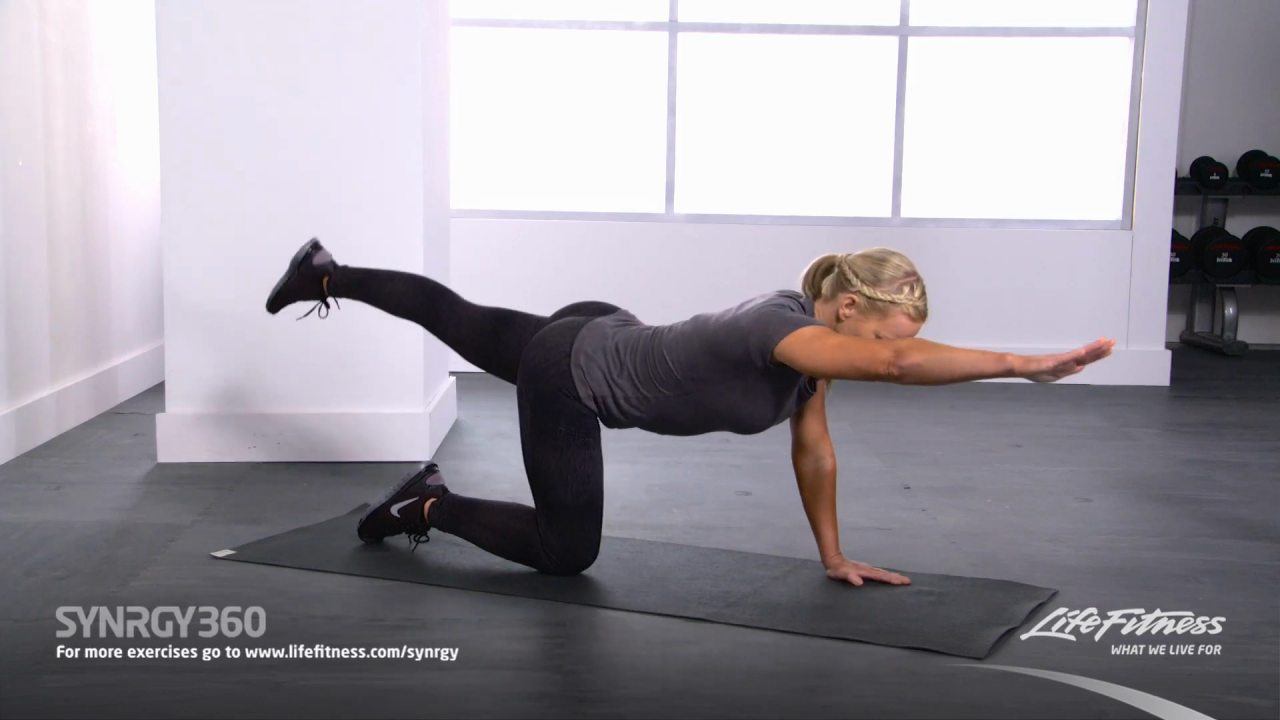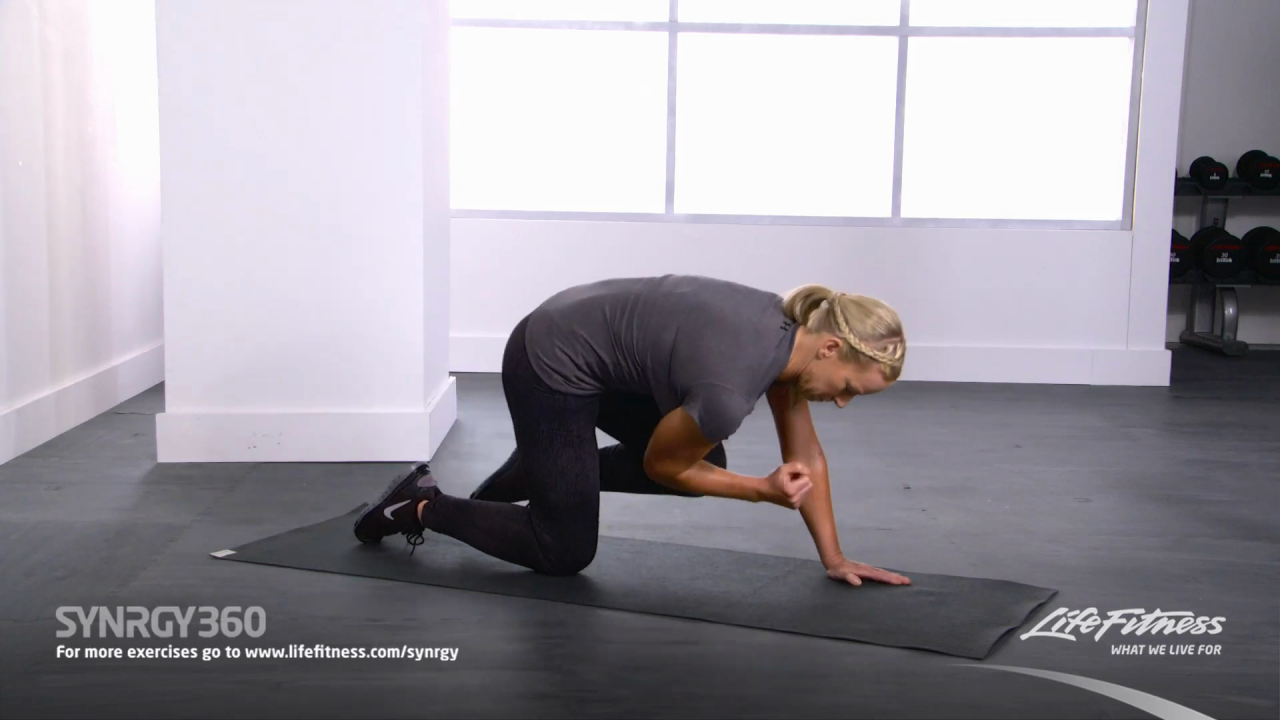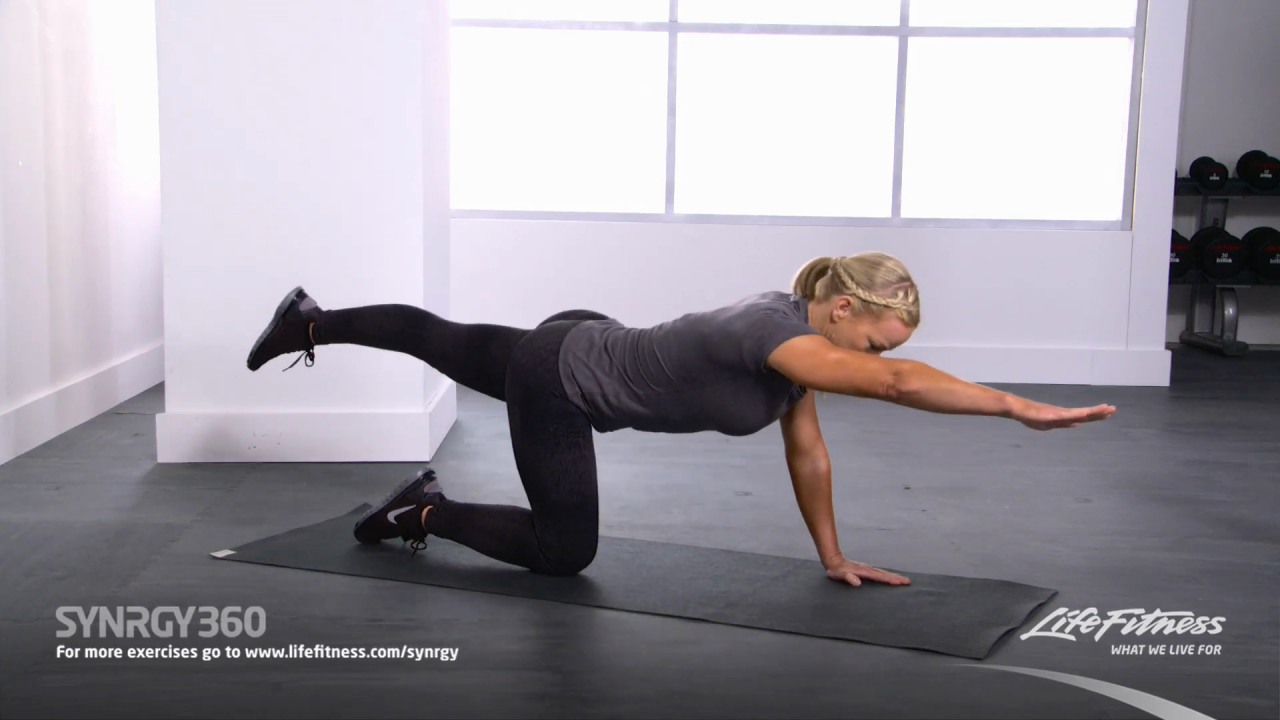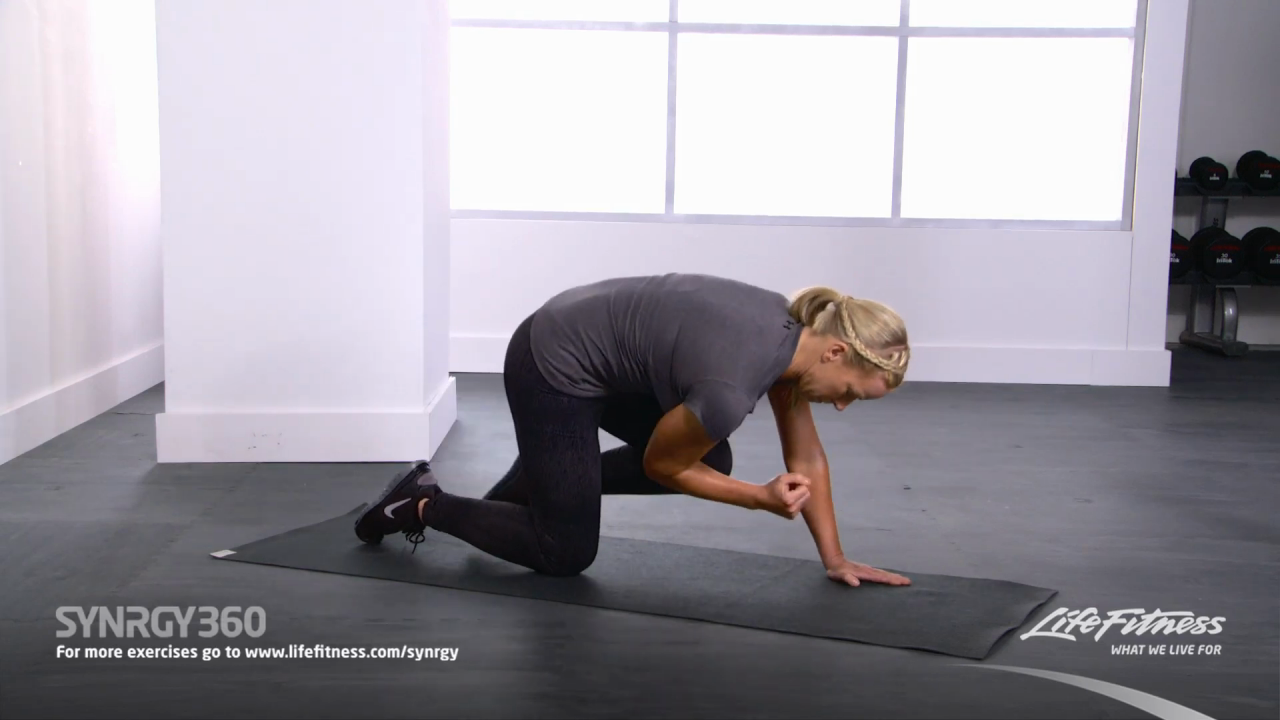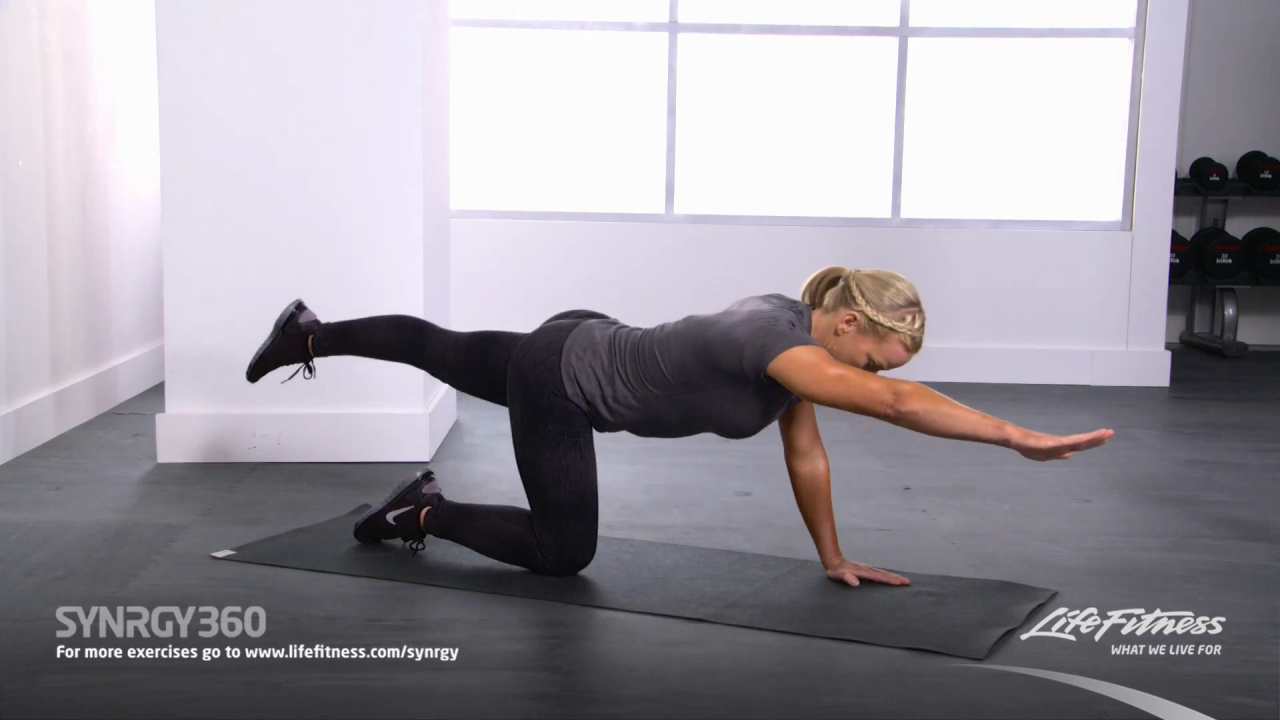
dt=1s
person 1, frame 1
left shoulder: (810, 326)
right shoulder: (786, 331)
left elbow: (814, 452)
right elbow: (900, 366)
left wrist: (834, 556)
right wrist: (1028, 365)
left hip: (600, 339)
right hip: (567, 379)
left knee: (459, 322)
right knee: (567, 552)
left ankle: (324, 275)
right ankle: (431, 504)
person 1, frame 2
left shoulder: (791, 330)
right shoulder: (730, 387)
left elbow: (804, 452)
right elbow: (662, 468)
left wrist: (834, 557)
right wrist: (767, 492)
left hip: (600, 347)
right hip: (550, 364)
left knee: (707, 461)
right knee: (566, 553)
left ankle: (545, 464)
right ankle: (421, 506)
person 1, frame 3
left shoulder: (801, 321)
right shoulder: (776, 337)
left elbow: (807, 453)
right elbow: (902, 385)
left wrist: (833, 555)
right wrist: (1024, 408)
left hip: (585, 348)
right hip: (557, 383)
left knee: (441, 340)
right knee: (564, 552)
left ankle: (312, 322)
right ankle: (424, 512)
person 1, frame 4
left shoulder: (792, 331)
right shoulder: (732, 385)
left elbow: (805, 454)
right elbow: (661, 467)
left wrist: (835, 557)
right wrist: (766, 499)
left hip: (604, 351)
right hip: (552, 364)
left knee: (714, 461)
right knee: (566, 554)
left ankle: (546, 470)
right ankle: (423, 504)
person 1, frame 5
left shoulder: (799, 321)
right shoulder: (775, 344)
left elbow: (805, 453)
right elbow: (899, 406)
left wrist: (834, 557)
right wrist: (1023, 438)
left hip: (587, 348)
right hip: (559, 383)
left knee: (439, 350)
right knee: (563, 553)
left ankle: (309, 335)
right ankle: (423, 512)
